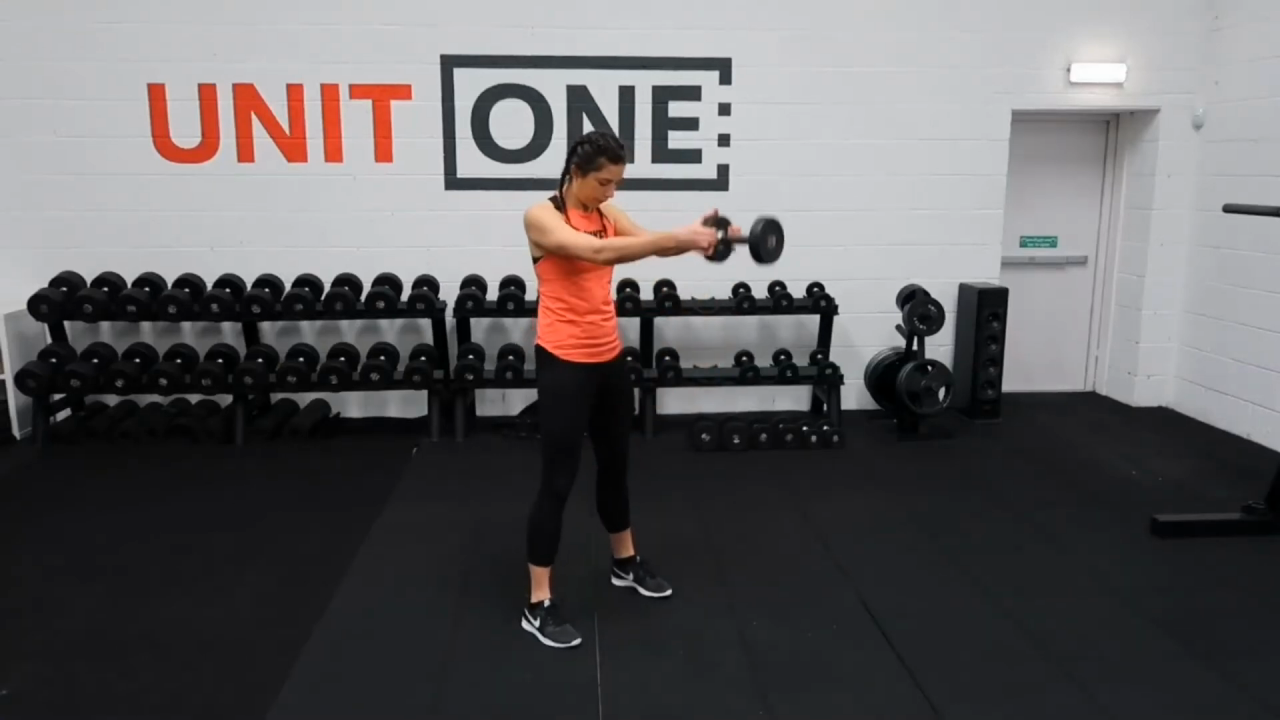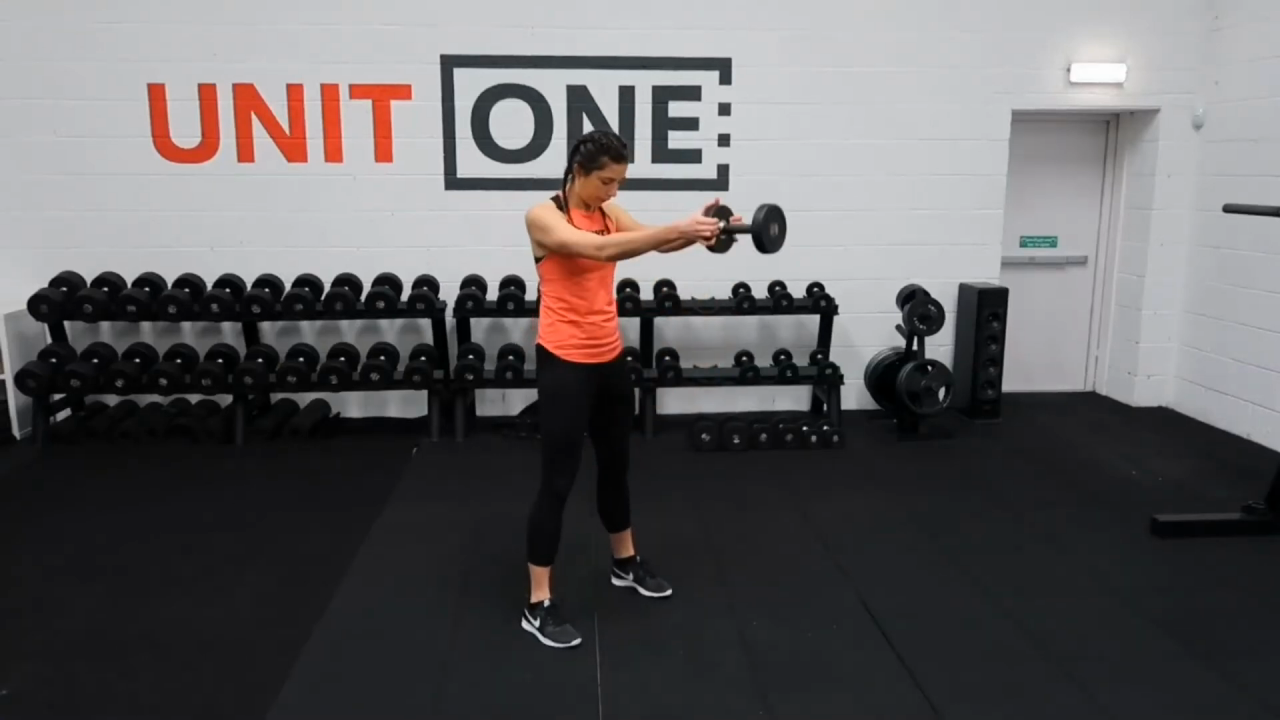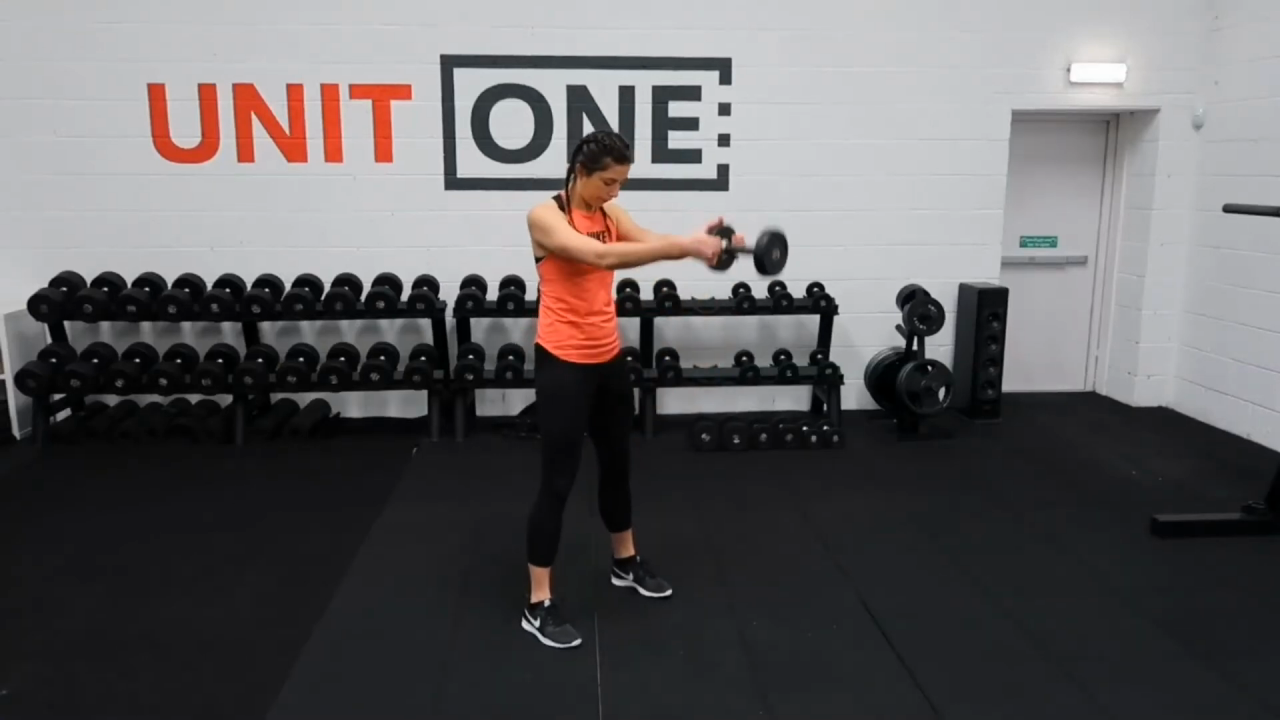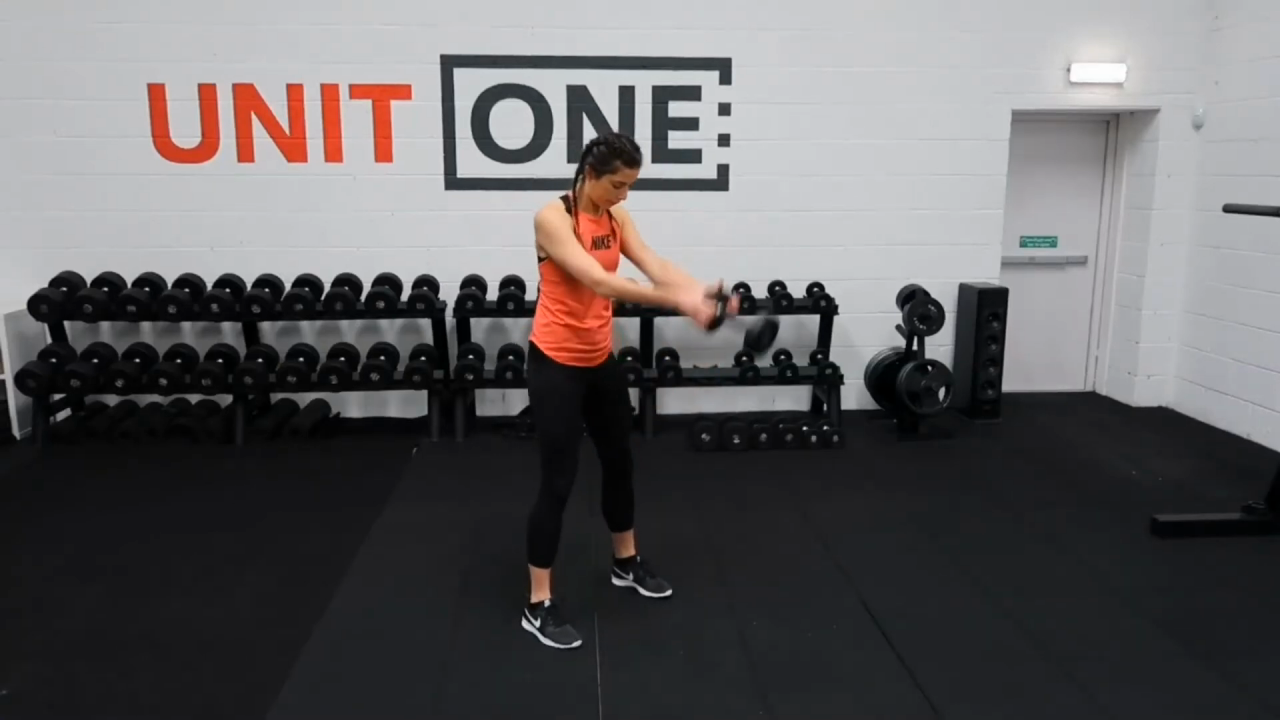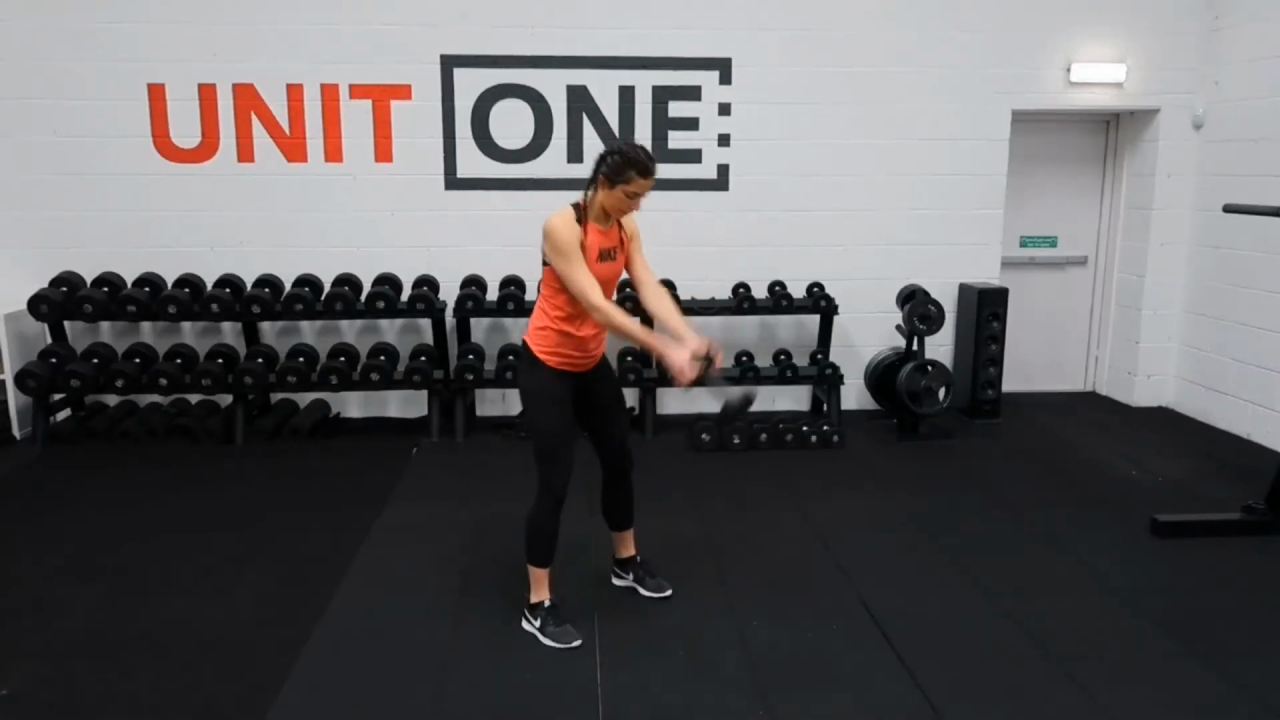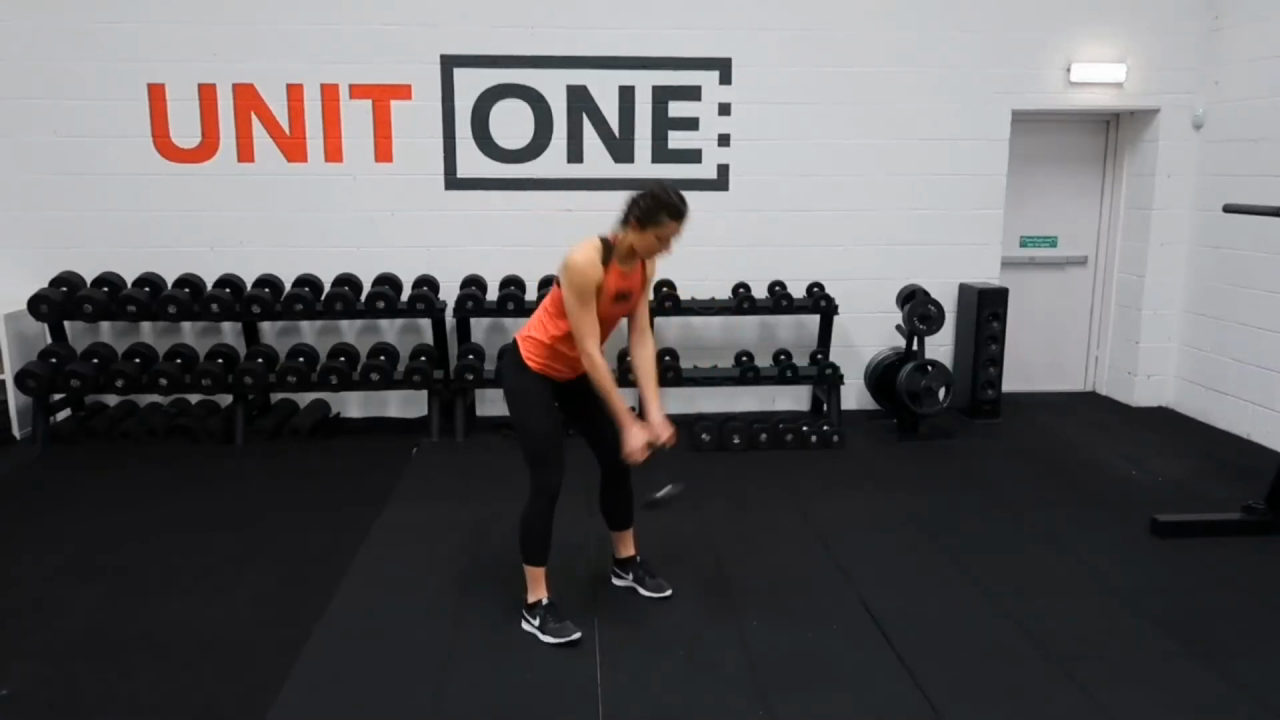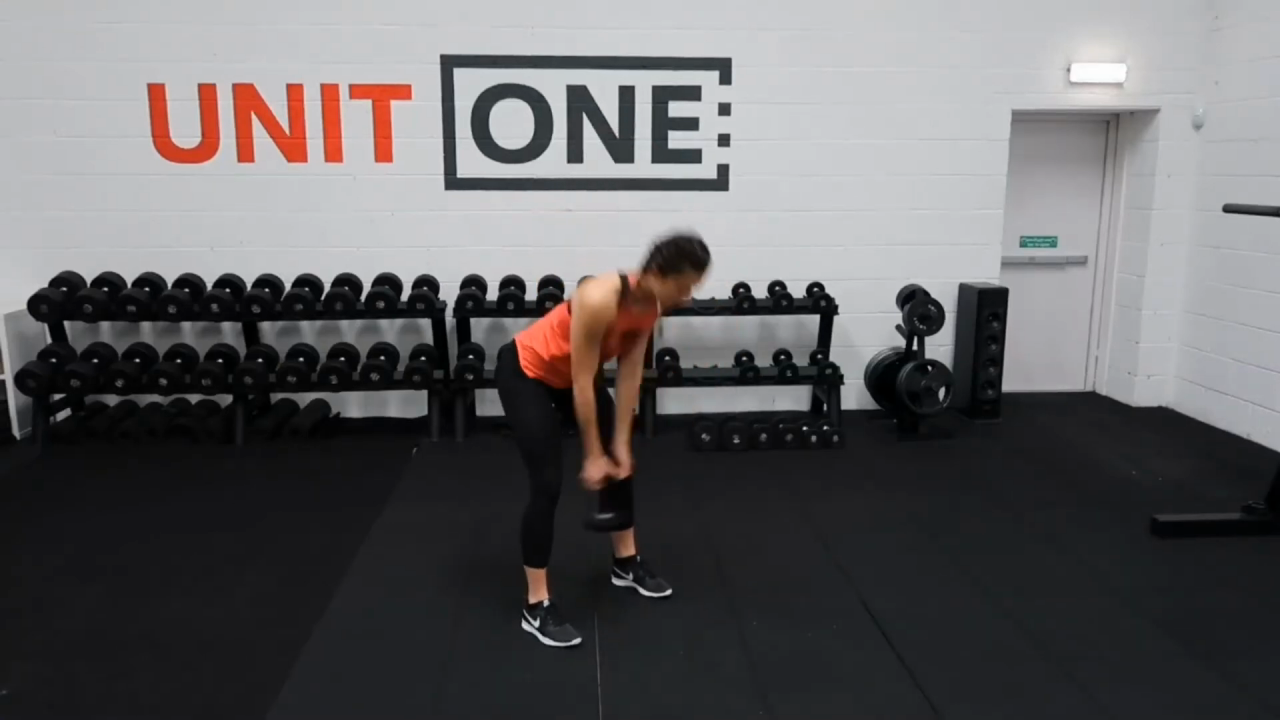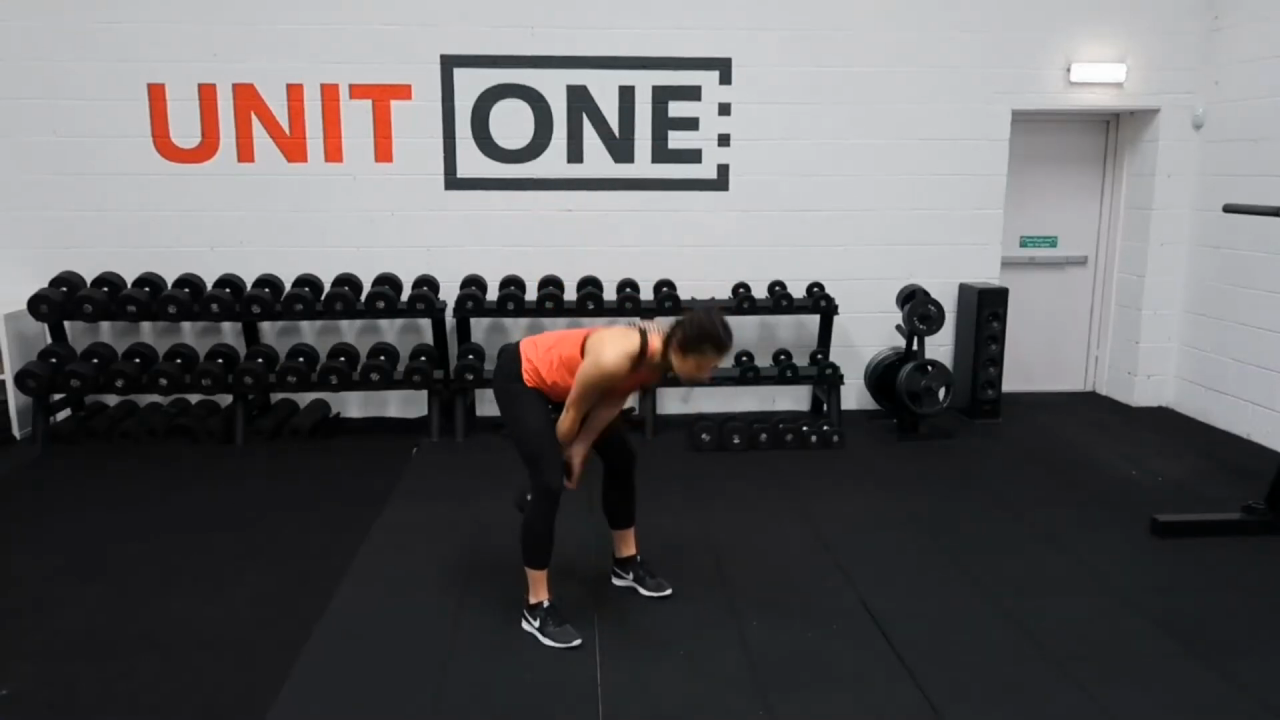
dt=0.1s
person 1, frame 1
left shoulder: (607, 213)
right shoulder: (541, 217)
left elbow: (652, 243)
right elbow: (598, 250)
left wrist: (698, 235)
right wrist: (678, 237)
left hip: (609, 361)
right hip: (564, 364)
left knee: (615, 466)
right knee: (558, 482)
left ankle: (625, 563)
right ankle: (538, 606)
person 1, frame 2
left shoulder: (608, 213)
right shoulder: (543, 216)
left elbow: (655, 240)
right elbow: (601, 248)
left wrist: (699, 229)
right wrist: (680, 227)
left hip: (610, 361)
right hip: (565, 364)
left knee: (615, 466)
right knee: (558, 482)
left ankle: (625, 562)
right ankle: (538, 605)
person 1, frame 3
left shoulder: (609, 214)
right shoulder: (545, 217)
left elbow: (649, 245)
right elbow: (601, 257)
left wrist: (701, 242)
right wrist: (686, 245)
left hip: (607, 360)
right hip: (563, 364)
left knee: (616, 464)
right knee: (558, 480)
left ankle: (626, 563)
right ankle: (538, 605)
person 1, frame 4
left shoulder: (616, 217)
right shoulder: (552, 218)
left elbow: (654, 266)
right elbow: (598, 281)
left wrist: (700, 290)
right wrist: (679, 301)
left hip: (601, 361)
right hip: (556, 364)
left knee: (619, 463)
right knee: (558, 482)
left ankle: (626, 562)
right ankle: (538, 606)
person 1, frame 5
left shoulder: (627, 229)
right shoulder: (562, 229)
left elbow: (650, 291)
right elbow: (595, 306)
left wrist: (690, 341)
right wrist: (663, 350)
left hip: (592, 363)
right hip: (546, 366)
left knee: (619, 462)
right knee: (555, 481)
left ankle: (627, 564)
right ankle: (538, 608)
person 1, frame 6
left shoulder: (642, 264)
right shoulder: (585, 262)
left elbow: (642, 339)
right elbow: (589, 353)
left wrist: (654, 413)
right wrist: (627, 423)
left hip: (576, 371)
right hip: (532, 369)
left knee: (617, 461)
right knee: (548, 482)
left ankle: (625, 563)
right ankle: (534, 605)
person 1, frame 7
left shoulder: (651, 302)
right shoulder: (601, 301)
left elbow: (630, 374)
right elbow: (581, 383)
left wrist: (620, 442)
right wrist: (592, 454)
left hip: (567, 378)
right hip: (527, 373)
left knee: (620, 464)
right knee: (549, 485)
left ankle: (626, 563)
right ankle: (536, 607)
person 1, frame 8
left shoulder: (664, 349)
right shoulder: (615, 359)
left elbow: (611, 404)
right elbow: (571, 414)
left wrist: (579, 453)
right wrist: (559, 460)
left hip: (560, 381)
right hip: (522, 374)
left knee: (621, 456)
right knee: (547, 484)
left ankle: (626, 561)
right ankle: (537, 606)
